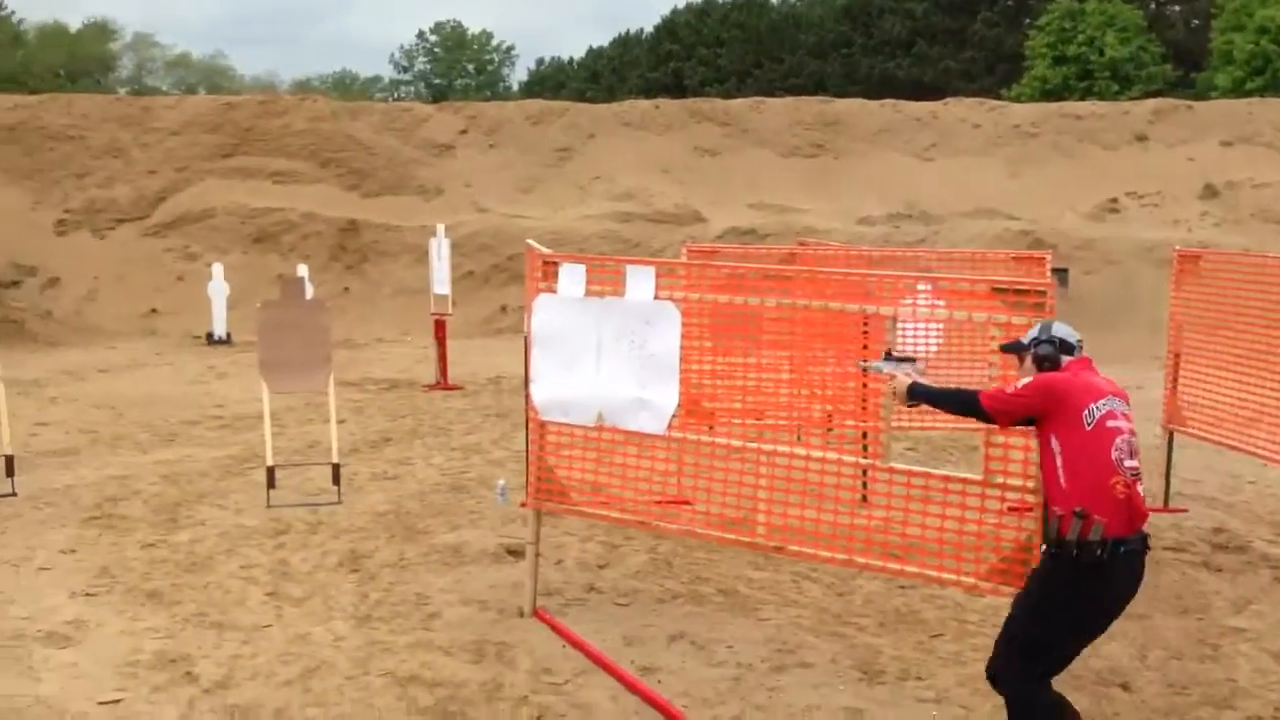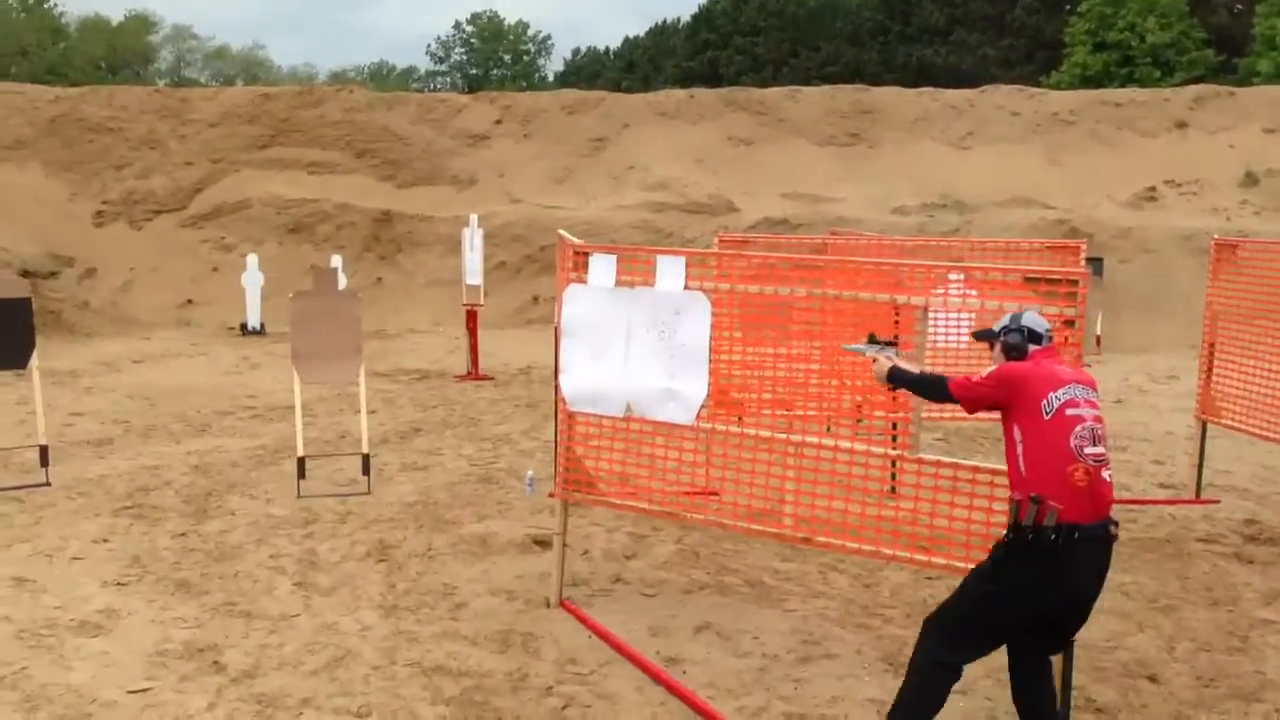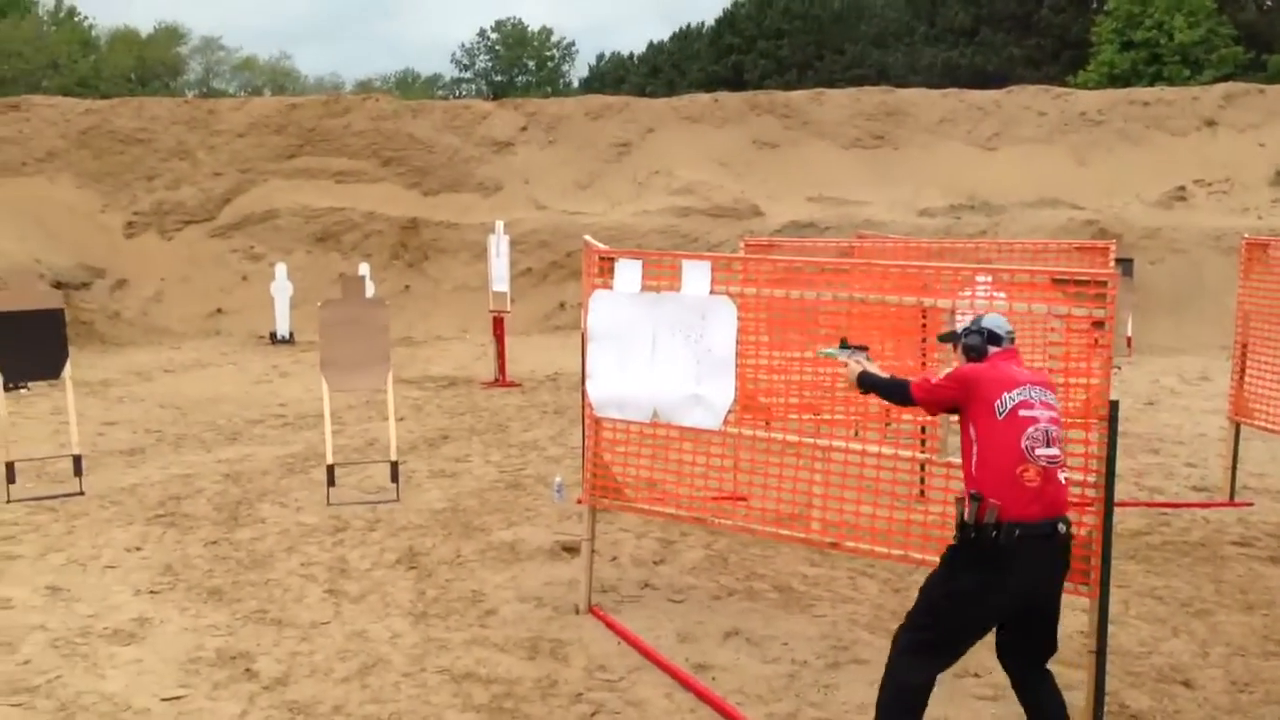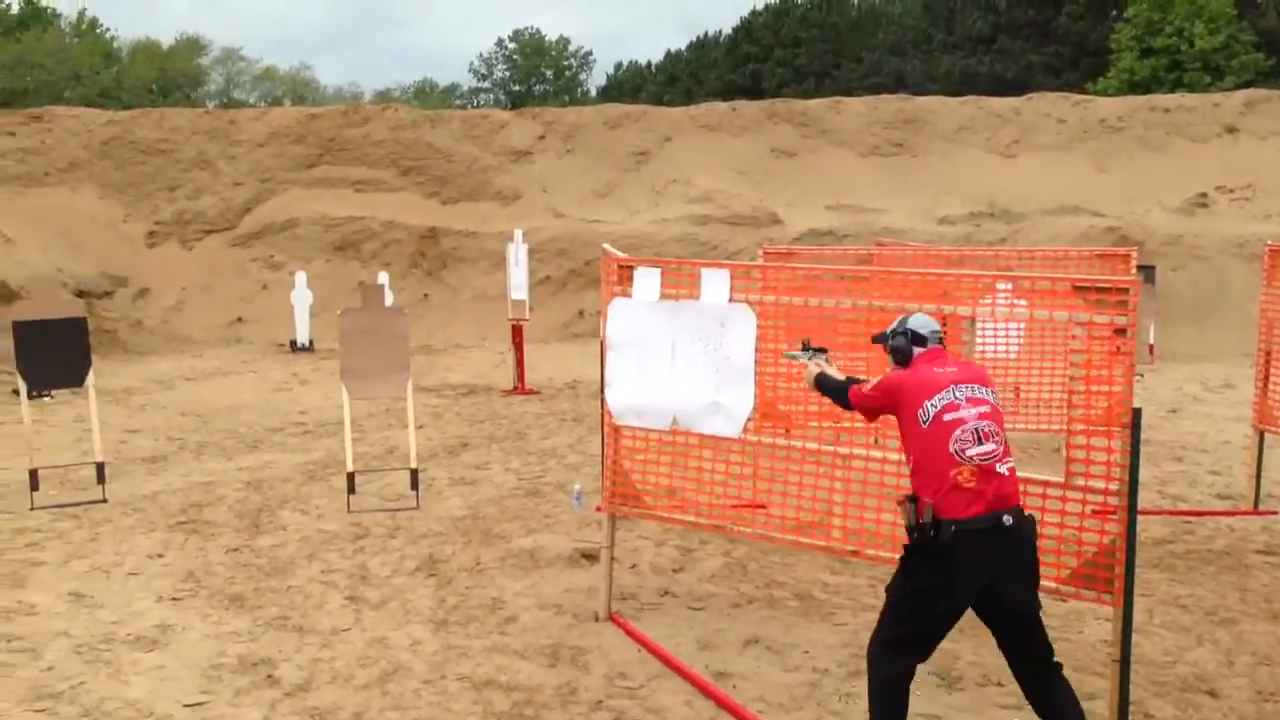
dt=0.3s
person 1, frame 1
left shoulder: (1054, 387)
right shoulder: (1109, 391)
left elbow: (977, 405)
right elbow: (998, 407)
left wrist: (914, 391)
right wrist: (928, 390)
left hip: (1085, 560)
right hip: (1123, 558)
left knee: (1013, 672)
right knee: (1020, 663)
person 1, frame 2
left shoulder: (1018, 376)
right shoulder: (1081, 380)
left elbow: (947, 391)
left wrist: (893, 373)
right wrist: (909, 370)
left hip: (1042, 545)
right hip: (1093, 548)
left knee: (943, 640)
right knee: (1031, 650)
person 1, frame 3
left shoulder: (974, 377)
right shoulder: (1042, 383)
left elbow: (908, 394)
left wrist: (863, 377)
right wrist: (879, 374)
left hip: (994, 545)
right hip: (1050, 546)
left knee: (915, 651)
right knee: (1025, 659)
person 1, frame 4
left shoulder: (898, 383)
right shoulder: (975, 375)
left elbow: (850, 398)
left wrist: (819, 377)
right wrist: (840, 376)
left hip: (946, 542)
right hip: (1009, 536)
left knee: (890, 655)
right knee: (1034, 659)
